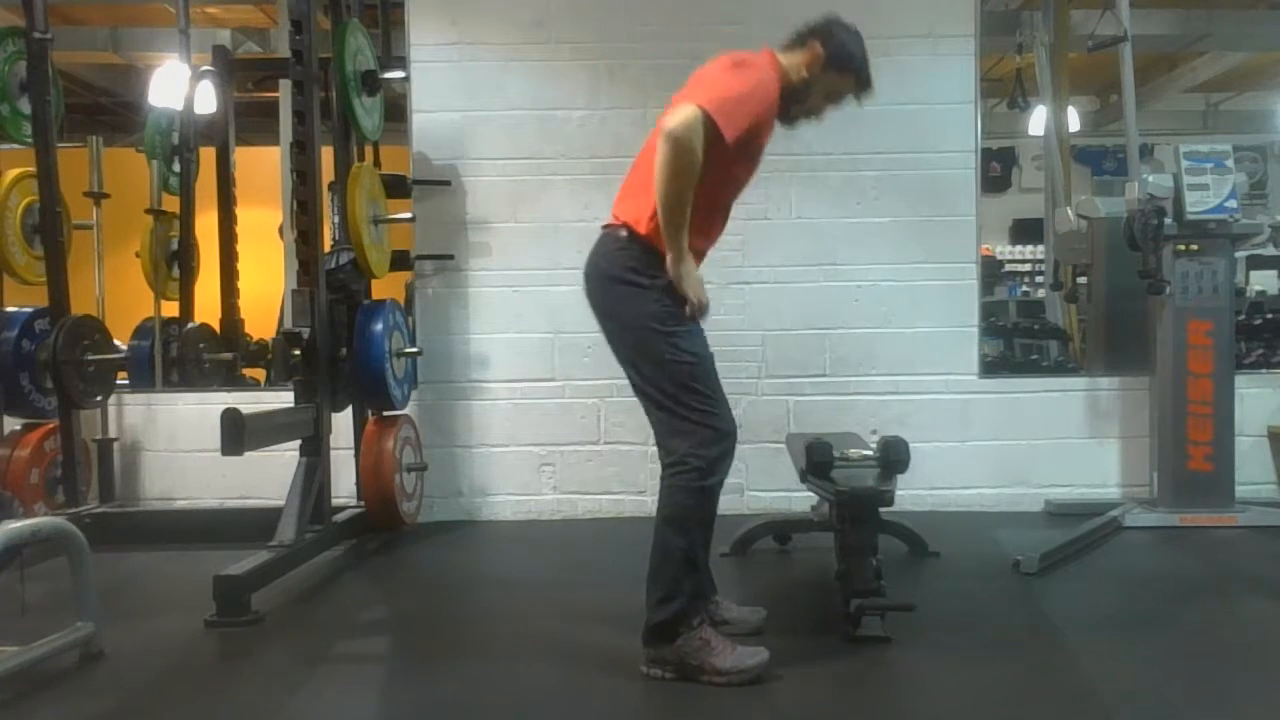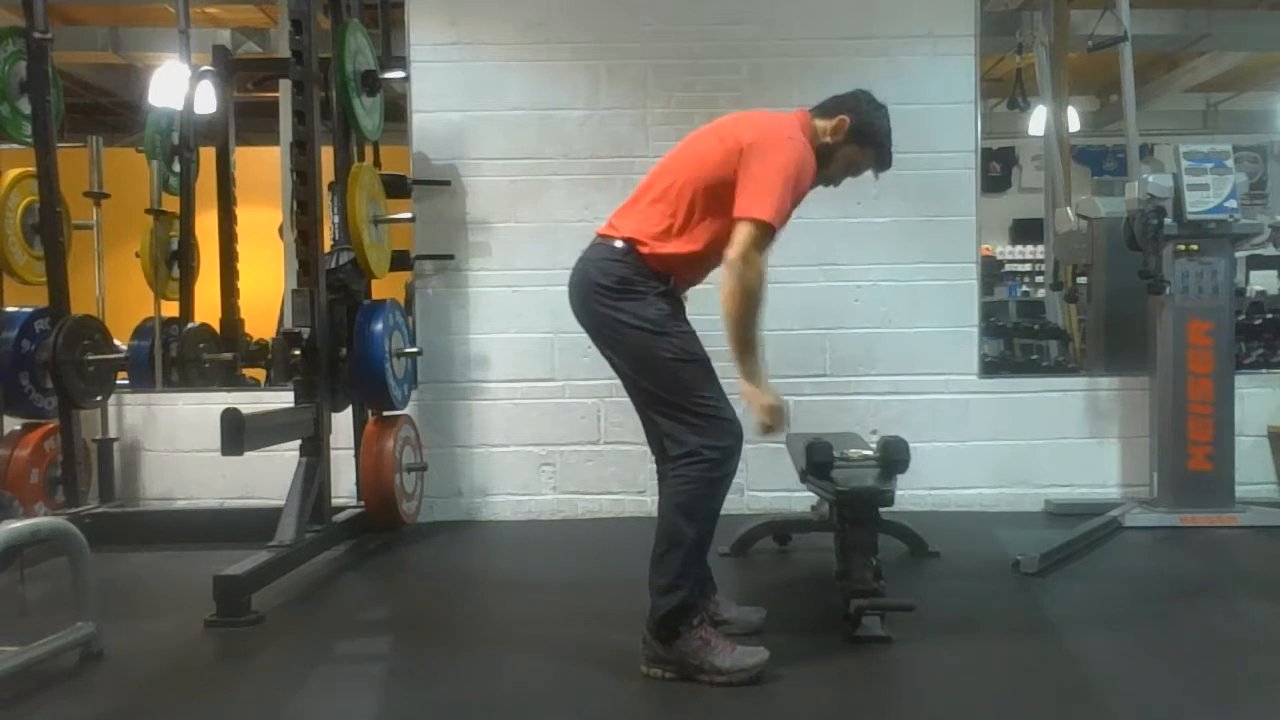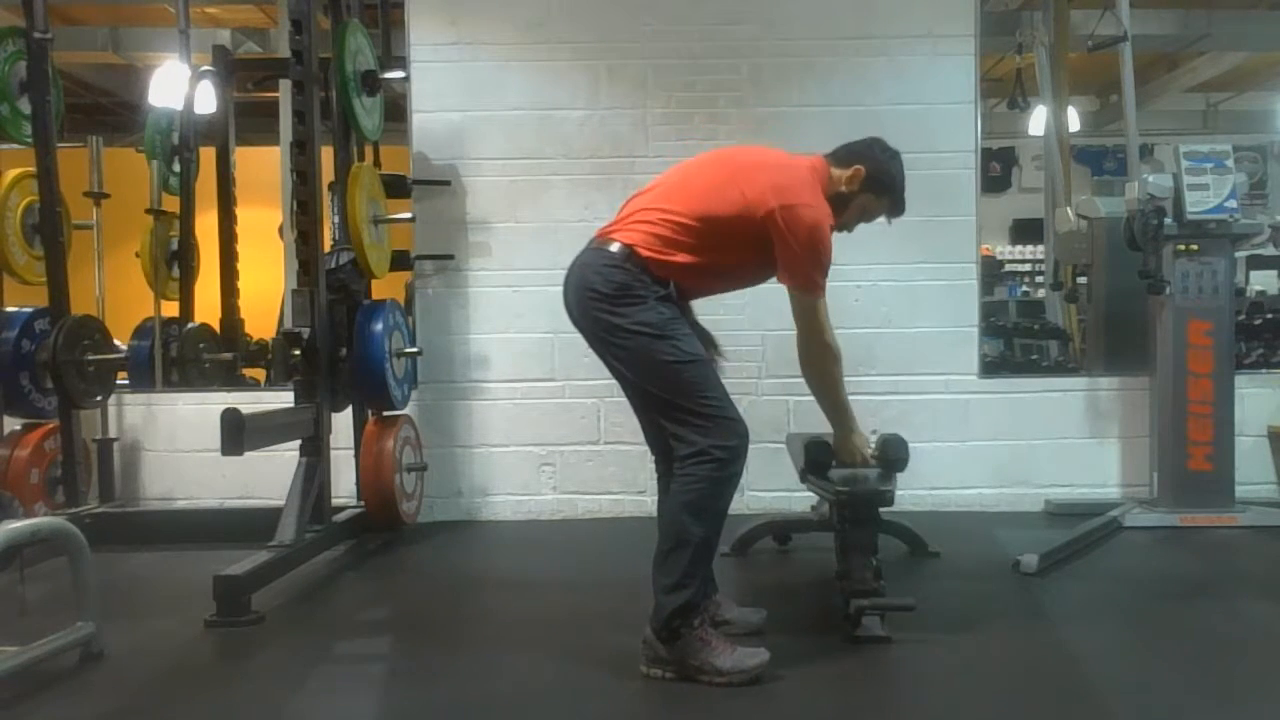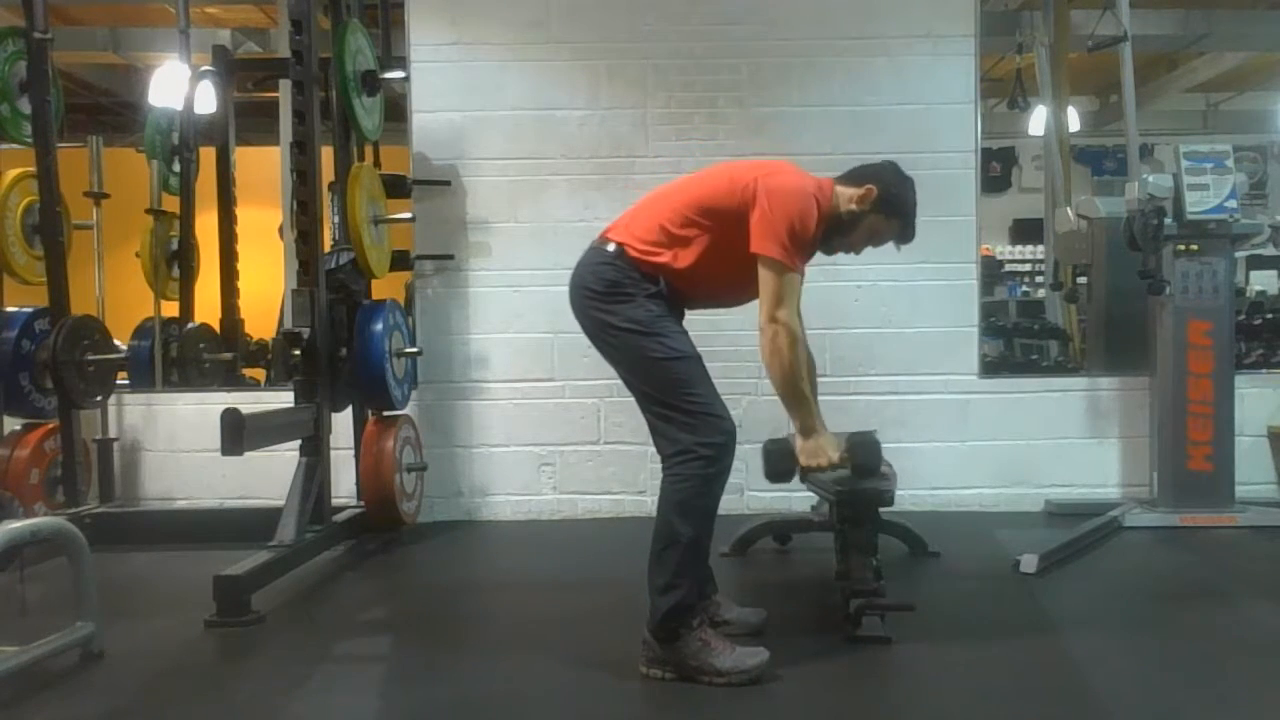
dt=0.5s
person 1, frame 1
left shoulder: (752, 85)
right shoulder: (757, 77)
right elbow: (676, 132)
left wrist: (679, 262)
right wrist: (679, 260)
left hip: (637, 269)
right hip: (637, 272)
left knee: (698, 439)
right knee: (702, 439)
left ankle: (691, 601)
right ankle: (673, 635)
person 1, frame 2
left shoulder: (767, 133)
right shoulder: (791, 149)
right elbow: (744, 262)
right wrist: (751, 375)
left hip: (611, 276)
right hip: (627, 284)
left knee: (691, 441)
right knee: (711, 440)
left ankle: (693, 598)
right ankle: (674, 634)
person 1, frame 3
left shoulder: (776, 174)
right shoulder: (806, 207)
right elbow: (816, 343)
left wrist: (694, 337)
right wrist: (846, 430)
left hip: (598, 275)
right hip: (624, 286)
left knee: (688, 445)
right knee: (718, 443)
left ankle: (694, 599)
right ankle: (675, 635)
person 1, frame 4
left shoulder: (796, 213)
right shoulder: (793, 198)
left elbow: (786, 339)
right elbow: (779, 328)
left wrist: (808, 429)
right wrist: (811, 431)
left hip: (615, 282)
right hip: (620, 283)
left knee: (693, 441)
right knee: (705, 440)
left ankle: (694, 597)
right ankle: (672, 635)
